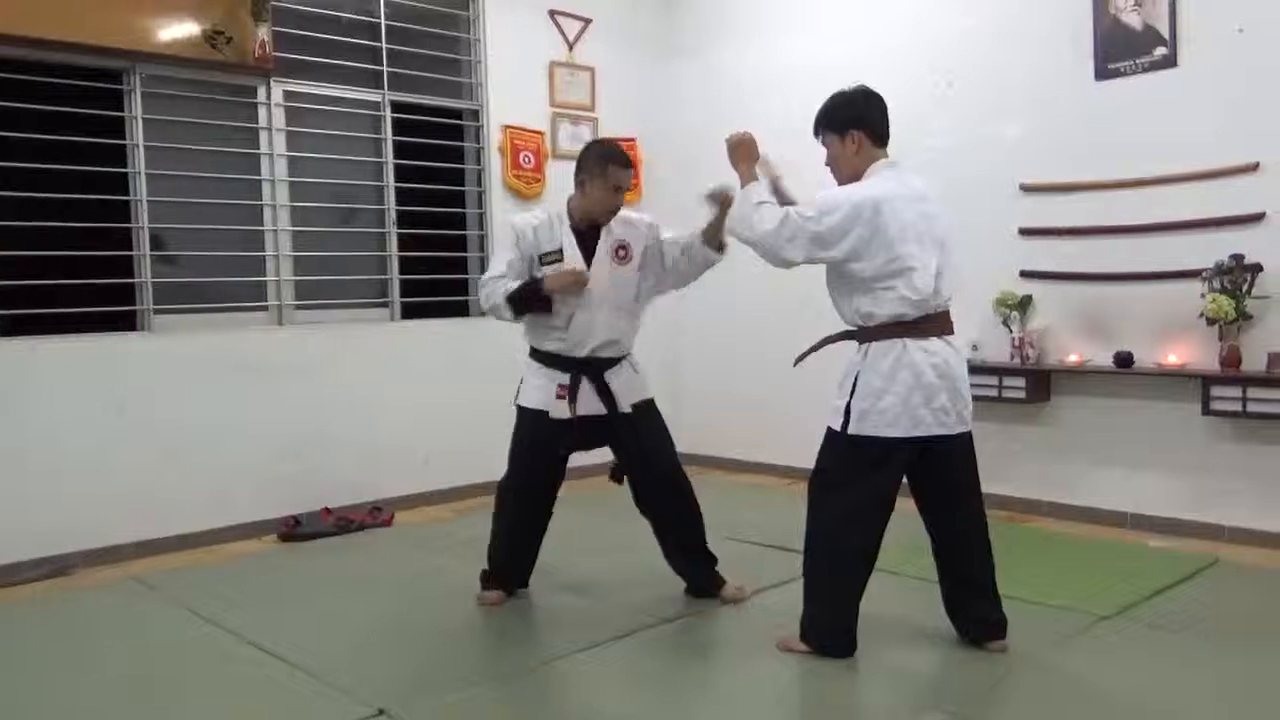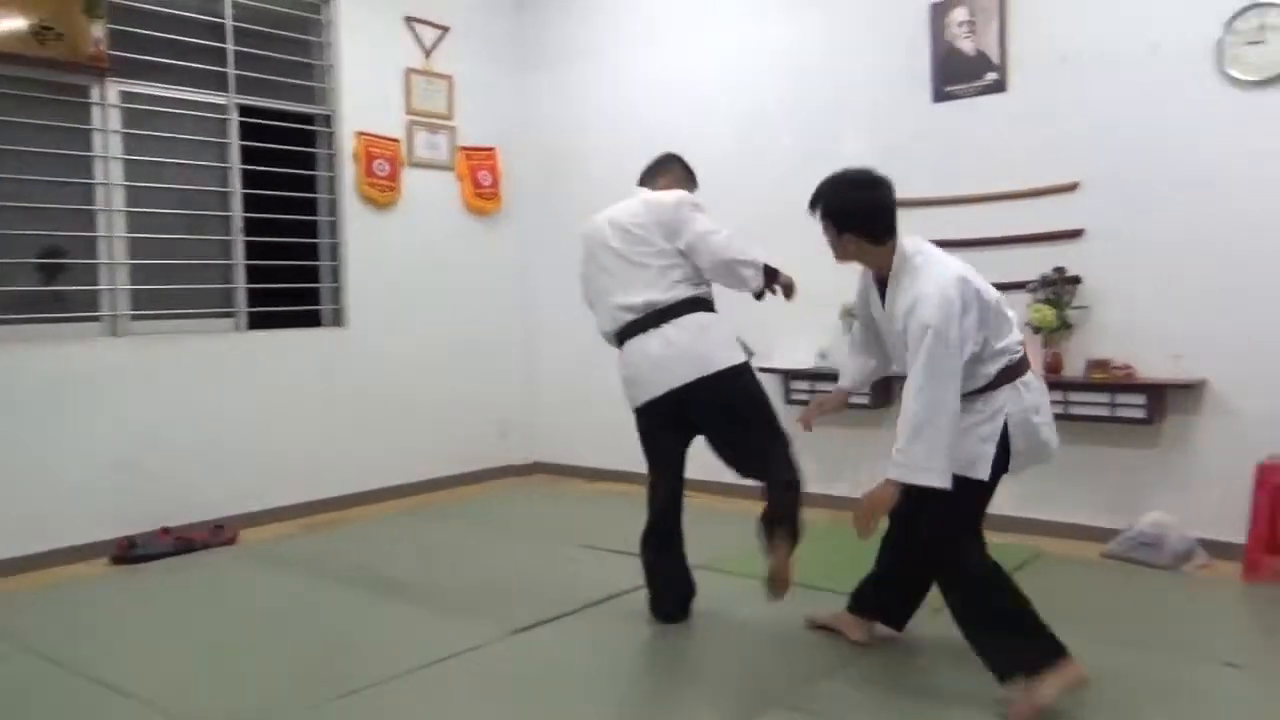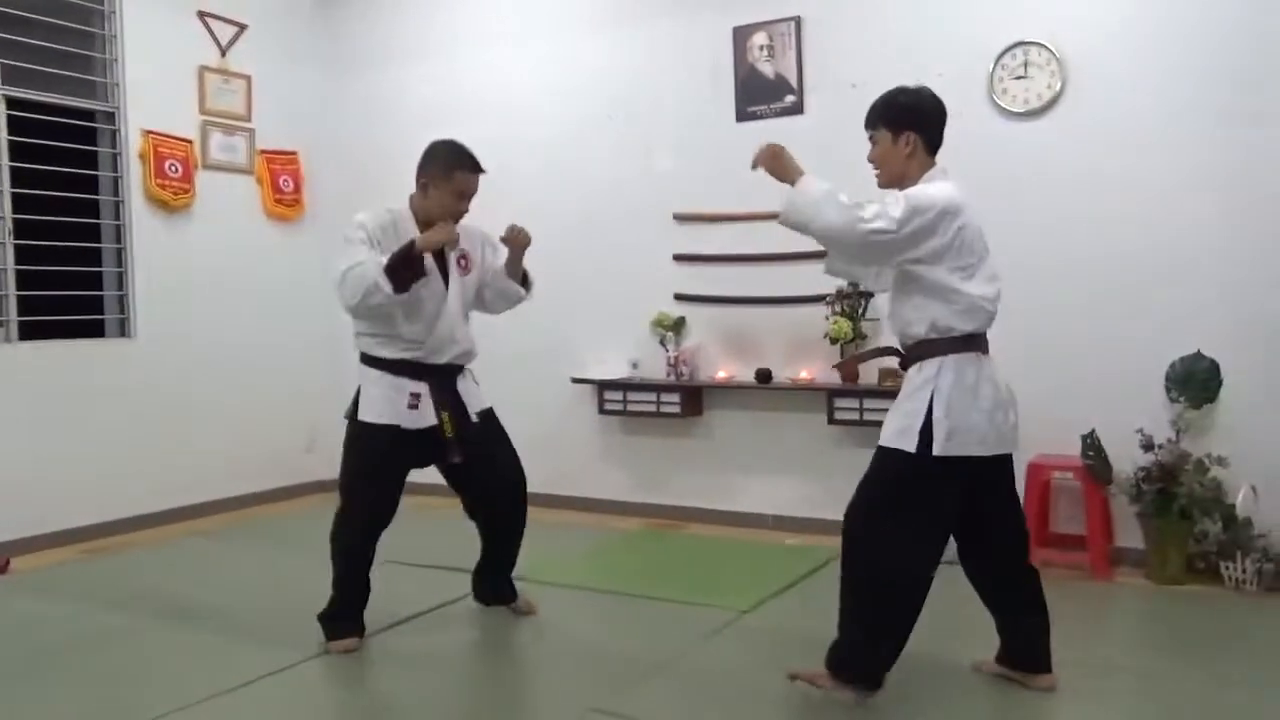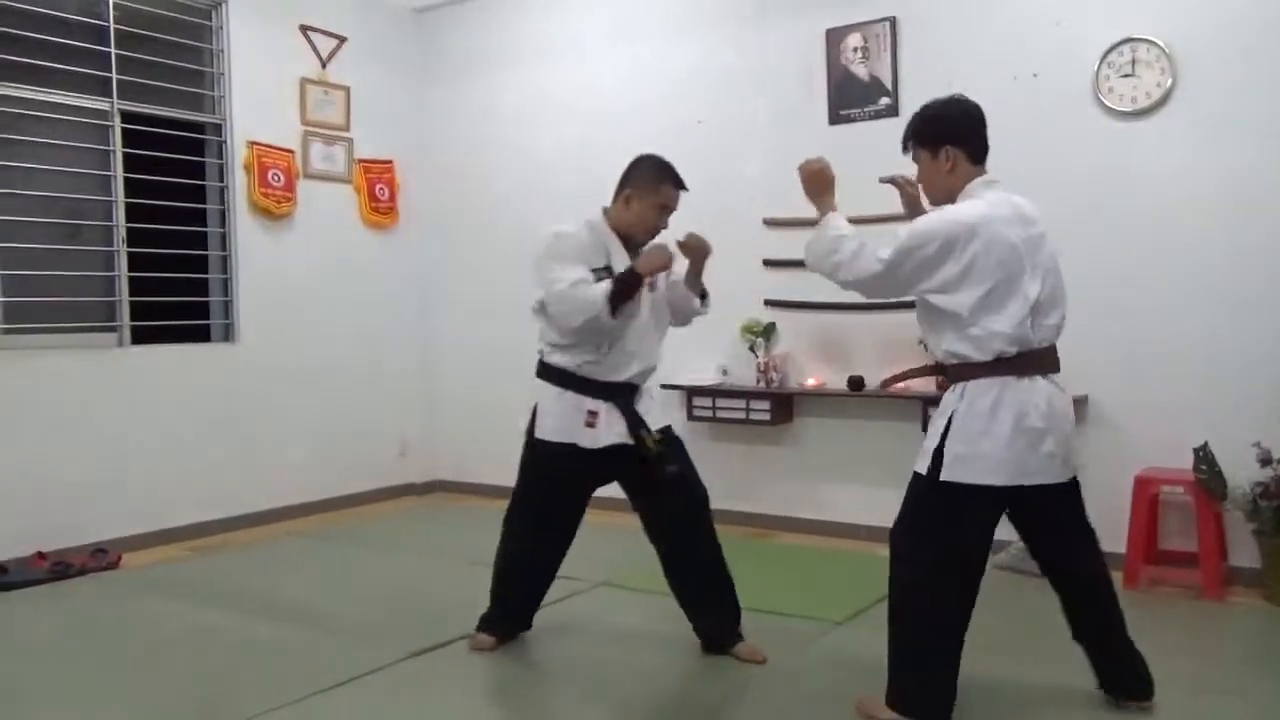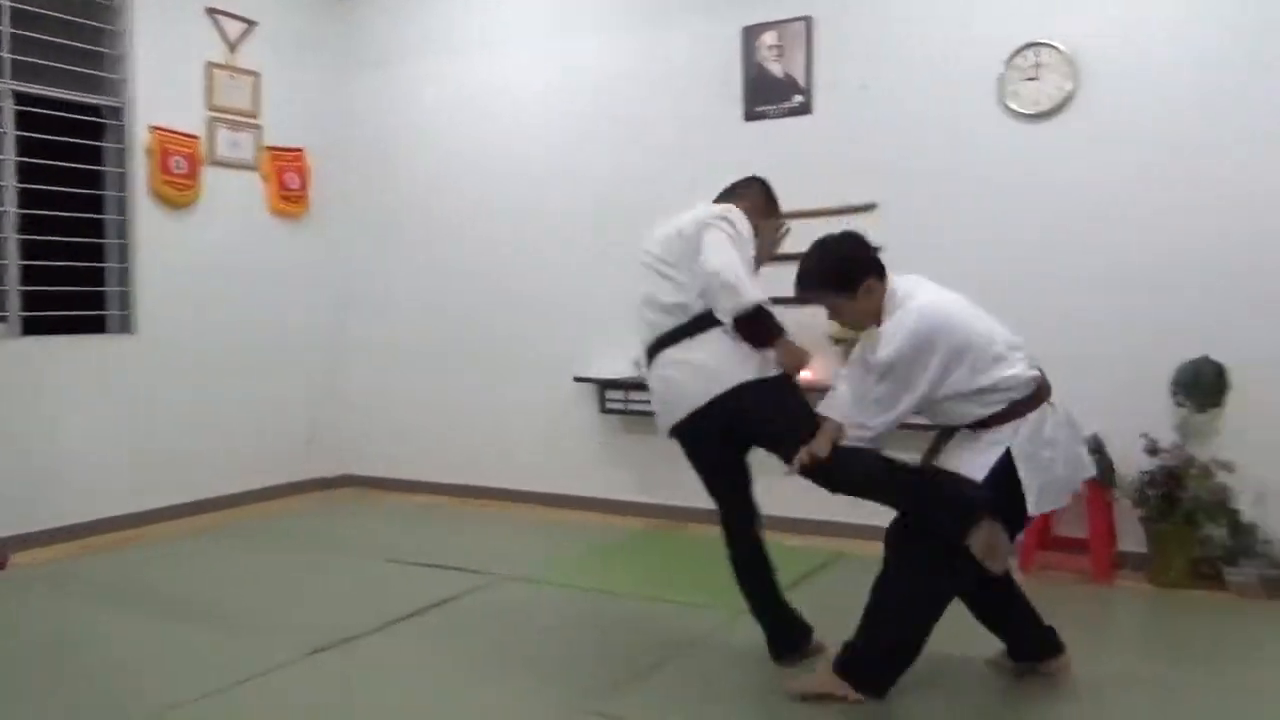
dt=1s
person 1, frame 1
left shoulder: (857, 203)
right shoulder: (915, 194)
left elbow: (773, 237)
left wrist: (748, 175)
right wrist: (785, 195)
left hip: (888, 369)
right hip: (939, 361)
left knee: (842, 503)
right knee: (954, 503)
left ankle: (827, 632)
right ankle: (985, 624)
person 1, frame 2
left shoulder: (933, 293)
right shoulder: (881, 270)
left elbow: (929, 395)
right elbow: (873, 337)
left wrist: (894, 481)
right wrist: (841, 390)
left hip: (996, 408)
right hip: (965, 398)
left knee: (943, 530)
right knee: (926, 517)
left ankle: (1043, 663)
right ankle: (869, 611)
person 1, frame 3
left shoulder: (932, 204)
right shoulder: (934, 206)
left elbow: (858, 232)
right elbow: (876, 263)
left wrist: (795, 179)
right wrist: (814, 206)
left hip: (946, 389)
right hip: (968, 390)
left knee: (879, 527)
right knee: (991, 534)
left ankle: (855, 666)
right ankle: (1028, 656)
person 1, frame 4
left shoulder: (952, 227)
right shoulder: (1021, 214)
left elbow: (869, 272)
left wrist: (825, 208)
right wrist: (921, 217)
left hip: (987, 410)
right hip: (1042, 402)
left knee: (925, 550)
right knee: (1069, 550)
person 1, frame 5
left shoulder: (906, 335)
right shoulder: (903, 297)
left elbow: (869, 416)
right elbow: (861, 371)
left wrist: (827, 448)
right wrist: (826, 430)
left hip: (1016, 444)
right hip: (1020, 435)
left knee: (922, 548)
right knee: (965, 550)
left ankle: (857, 675)
right ankle: (1036, 648)
person 2, frame 1
left shoulder: (635, 231)
right shoulder: (529, 230)
left elbow: (682, 265)
right elbow: (493, 296)
left wrist: (717, 223)
right wrist: (542, 287)
left hip: (615, 382)
right hip: (551, 385)
left knee: (663, 477)
right knee: (525, 486)
left ankle: (703, 576)
right ankle: (503, 576)
person 2, frame 2
left shoulder: (596, 230)
right shoulder: (674, 204)
left elbow: (604, 307)
right elbow: (724, 256)
right wrist: (771, 275)
left hip: (642, 361)
right hip: (700, 349)
left knee: (665, 489)
right knee: (767, 452)
left ankle: (670, 599)
right ankle: (780, 531)
person 2, frame 3
left shoulder: (470, 240)
right shoulder: (373, 229)
left elbow: (497, 297)
right elbow: (356, 295)
left wrist: (513, 259)
right wrist: (417, 250)
left hip: (452, 389)
right hip: (390, 393)
left knee: (504, 488)
right knee: (363, 511)
left ankle: (494, 585)
right ankle: (343, 619)
person 2, frame 4
left shoulder: (644, 256)
right shoulder: (568, 242)
left elbow: (681, 311)
right elbow: (573, 312)
left wrist: (694, 270)
right wrist: (635, 275)
left hip: (631, 407)
right hip: (570, 409)
left knee: (686, 510)
right knee: (537, 520)
left ankle: (720, 630)
right ankle: (503, 619)
person 2, frame 5
left shoulder: (667, 235)
right shoulder: (723, 219)
right elbow: (723, 279)
left wrist: (753, 260)
right wrist: (777, 338)
left hip: (672, 381)
right hip: (720, 371)
left knee: (737, 515)
right knee: (832, 460)
left ankle: (787, 637)
right ankle: (966, 517)
